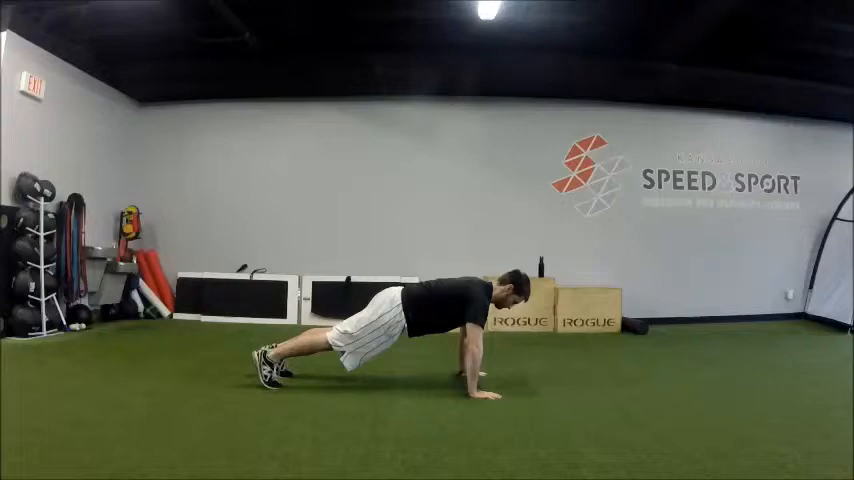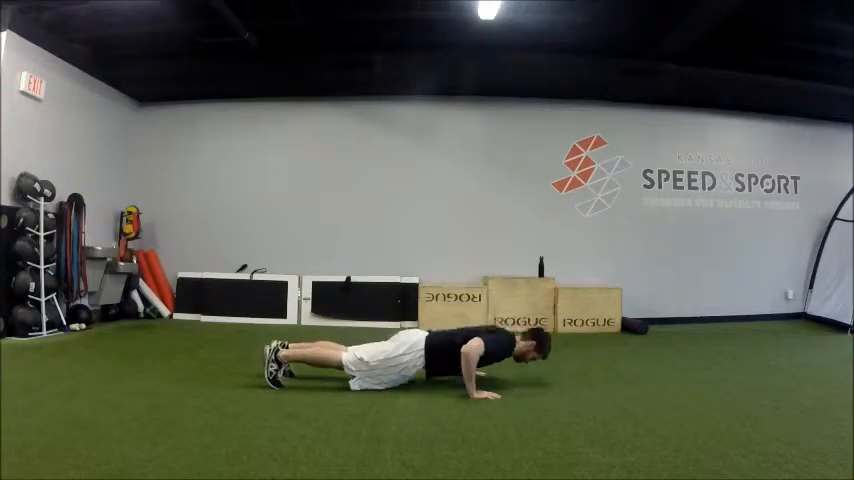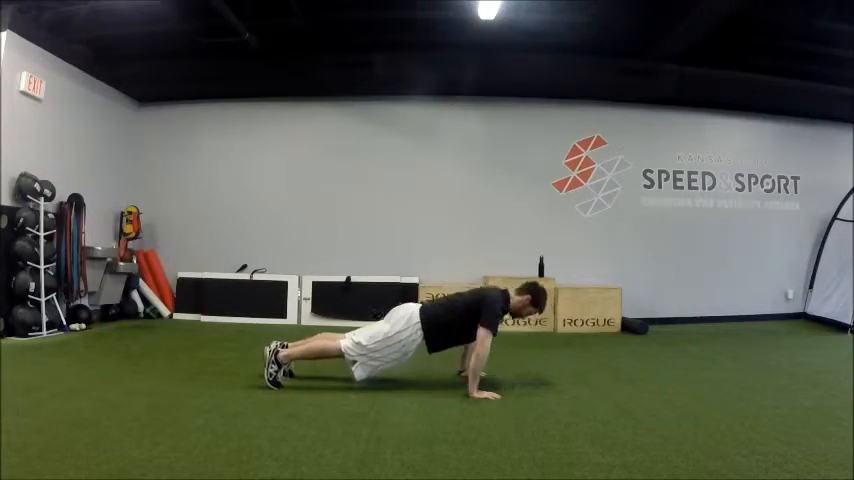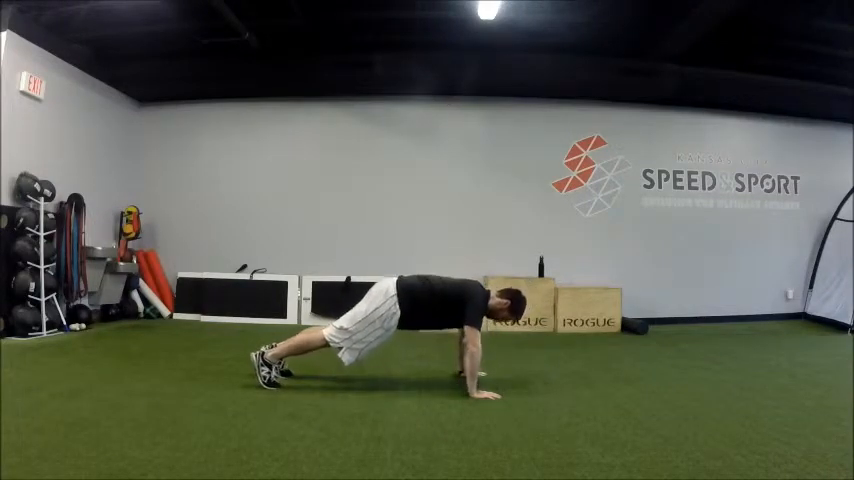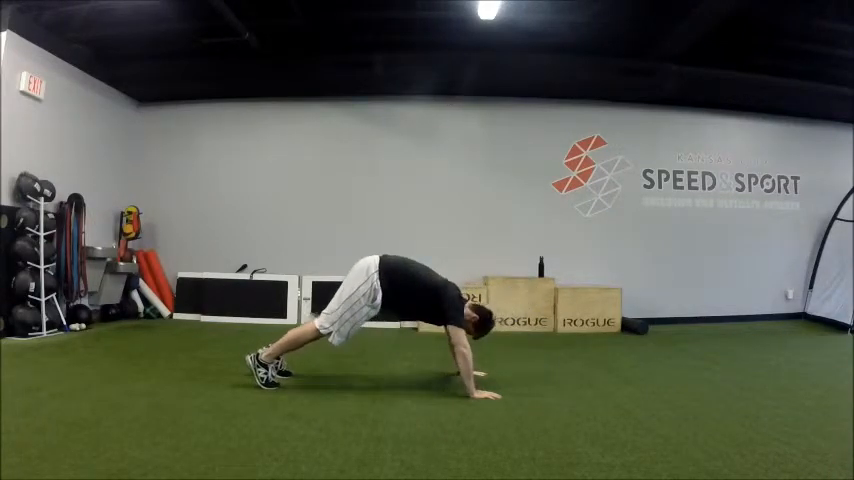
dt=0.7s
person 1, frame 1
left shoulder: (476, 291)
right shoulder: (480, 297)
left elbow: (465, 335)
right elbow: (475, 345)
left wrist: (463, 369)
right wrist: (474, 390)
left hip: (397, 305)
right hip: (397, 310)
left knee: (336, 336)
right knee: (335, 340)
left ankle: (275, 350)
right ankle: (271, 356)
person 1, frame 2
left shoulder: (499, 336)
right shoulder: (504, 343)
right elbow: (468, 351)
left wrist: (467, 371)
right wrist: (473, 391)
left hip: (417, 341)
right hip: (416, 354)
left knee: (346, 353)
right knee: (347, 361)
left ankle: (285, 347)
right ankle: (282, 355)
person 1, frame 3
left shoulder: (493, 297)
right shoulder: (496, 303)
left elbow: (470, 333)
right elbow: (482, 346)
left wrist: (466, 368)
right wrist: (474, 390)
left hip: (413, 317)
right hip: (414, 327)
left knee: (347, 341)
right knee: (347, 349)
left ankle: (284, 348)
right ankle: (281, 357)
person 1, frame 4
left shoulder: (473, 295)
right shoulder: (478, 298)
left elbow: (463, 338)
right elbow: (473, 345)
left wrist: (464, 369)
right wrist: (473, 390)
left hip: (394, 297)
right hip: (393, 303)
left knee: (334, 332)
right knee: (333, 336)
left ankle: (276, 350)
right ankle: (269, 357)
person 1, frame 5
left shoulder: (449, 301)
right shoulder: (452, 301)
left elbow: (455, 345)
right elbow: (461, 346)
left wrist: (465, 370)
right wrist: (472, 391)
left hip: (376, 276)
right hip: (373, 278)
left knee: (325, 325)
right knee: (326, 326)
left ankle: (272, 354)
right ankle: (264, 358)
